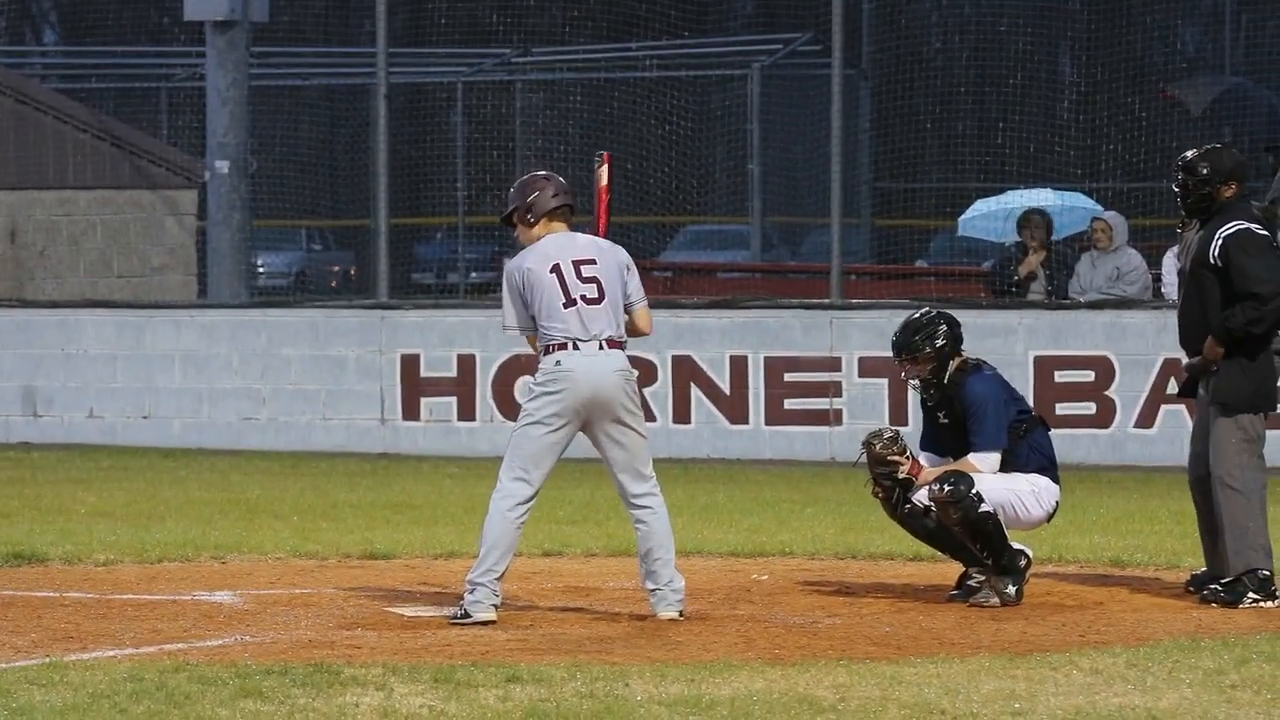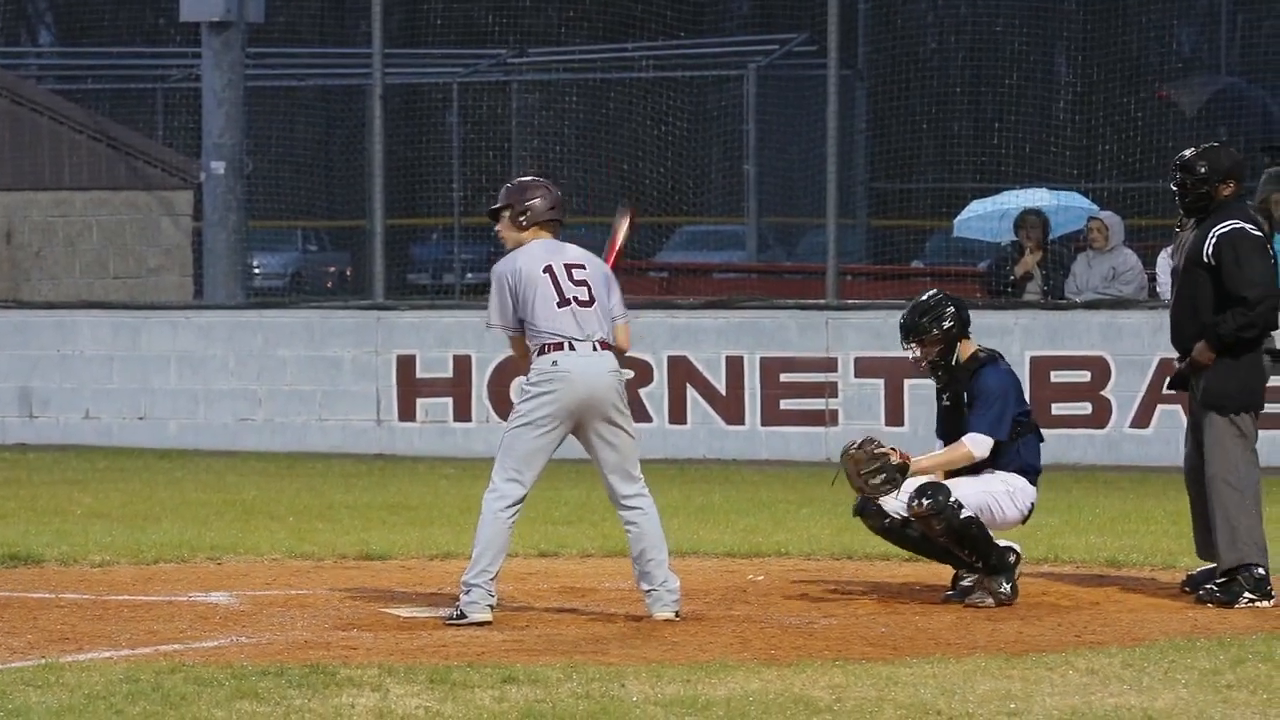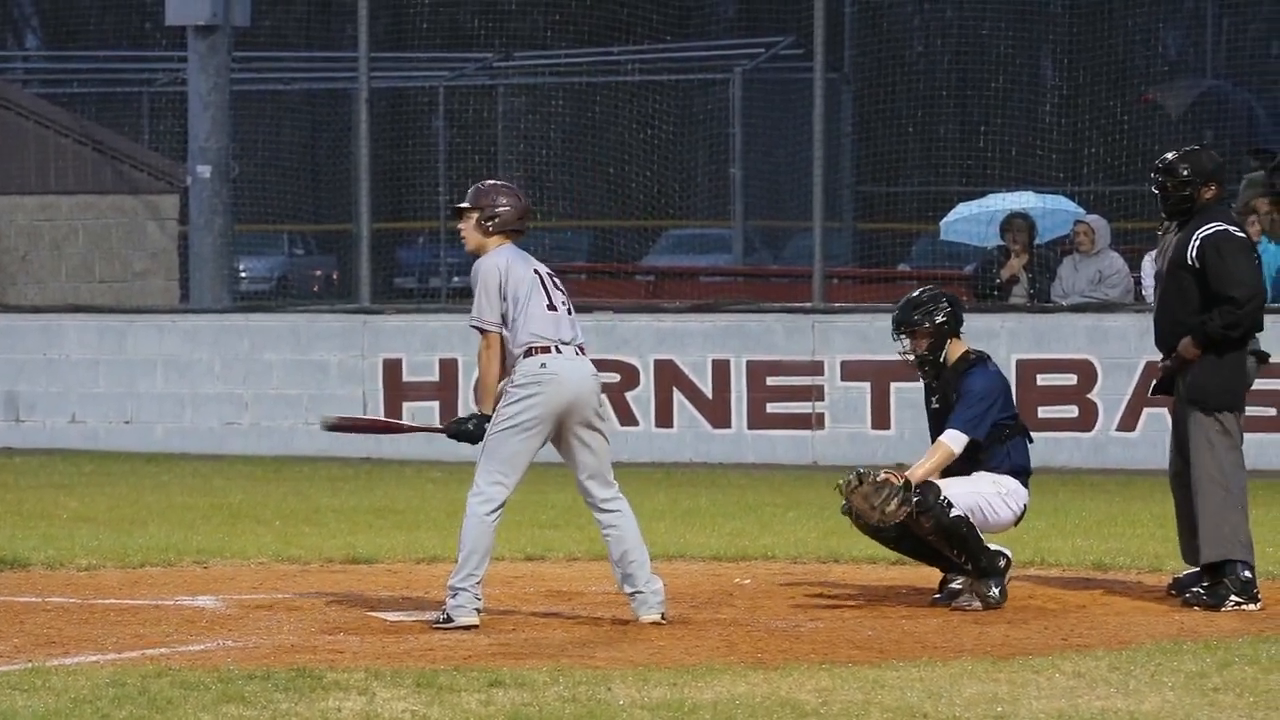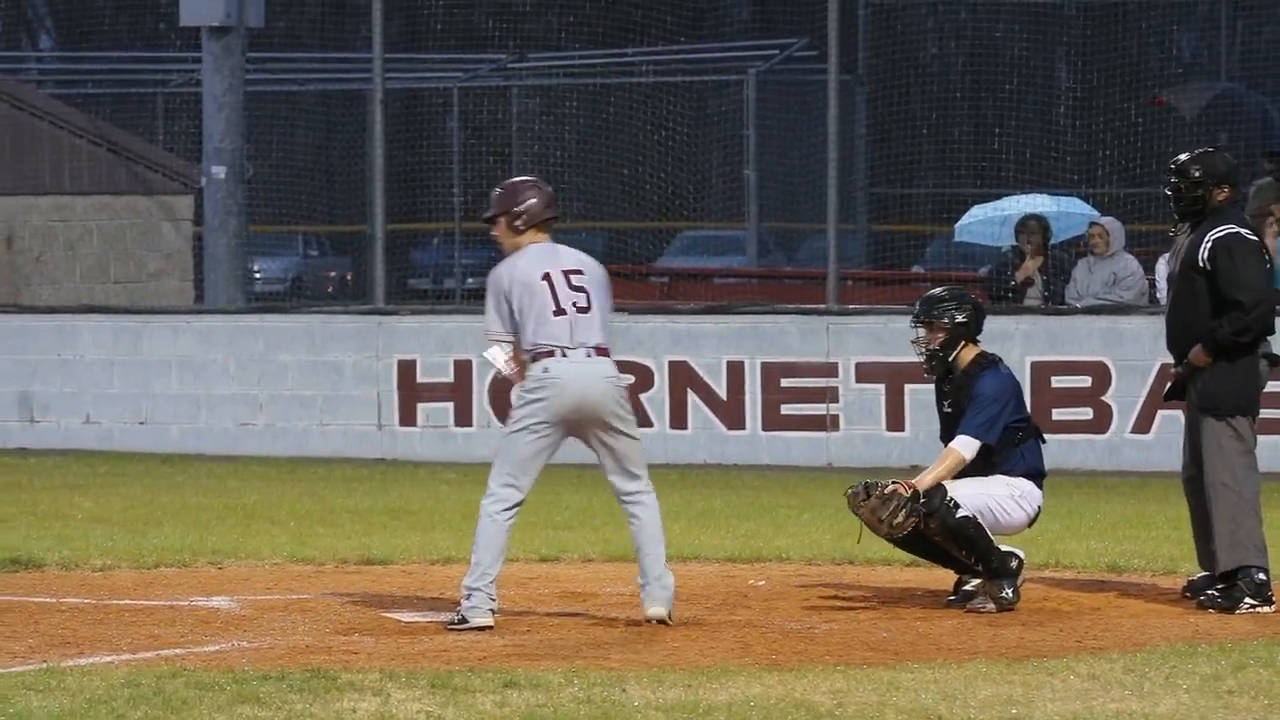
dt=0.5s
person 1, frame 1
left shoulder: (1241, 232)
right shoulder: (1211, 230)
left wrist: (1221, 339)
left hip: (1240, 373)
right hip: (1215, 372)
left knee: (1234, 470)
right knee: (1203, 469)
right ankle: (1227, 565)
person 1, frame 2
left shoulder: (1236, 232)
right shoulder: (1203, 228)
left wrist: (1212, 344)
left hip: (1230, 371)
right hip: (1206, 371)
left knee: (1230, 467)
right knee: (1200, 467)
right ankle: (1225, 564)
person 1, frame 3
left shoulder: (1219, 234)
right shoulder: (1185, 231)
left elbow: (1246, 302)
left wrist: (1197, 341)
left hip: (1215, 369)
right hip: (1191, 371)
left knee: (1214, 468)
right knee: (1185, 470)
left ankle: (1238, 577)
right ankle: (1209, 565)
person 1, frame 4
left shoulder: (1230, 237)
right shoulder: (1196, 233)
left wrist: (1208, 348)
left hip: (1228, 374)
right hip: (1202, 375)
left knee: (1229, 472)
right knee: (1198, 473)
right ankle: (1221, 569)
person 2, frame 1
left shoulder: (521, 265)
right shoulder: (613, 252)
left elbow: (535, 340)
right elbow: (643, 325)
left hip: (562, 373)
right hip: (615, 370)
left knee: (513, 490)
right knee: (642, 489)
left ankle: (482, 599)
right ankle: (668, 597)
person 2, frame 2
left shoulder: (510, 266)
right shoulder: (595, 263)
left elbow: (519, 347)
right elbow: (622, 342)
left hip: (554, 373)
right hip: (606, 373)
left knee: (504, 492)
right knee: (632, 492)
left ankle: (476, 600)
right ankle: (663, 598)
person 2, frame 3
left shoulder: (491, 264)
right shoulder: (537, 267)
left elbow: (492, 347)
left wrist: (484, 414)
right wrist: (497, 411)
left hip: (540, 377)
right hip: (584, 375)
left knee: (486, 495)
right knee: (606, 494)
left ankle: (464, 605)
right ankle: (648, 601)
person 2, frame 4
left shoulder: (506, 273)
right shoulder: (589, 264)
left elbow: (516, 354)
left wrist: (525, 392)
left hip: (549, 380)
right hip: (604, 376)
left knee: (501, 498)
right knee: (636, 491)
left ankle: (478, 605)
right ankle: (657, 598)
person 3, frame 1
left shoulder: (980, 385)
right shoulder: (935, 389)
left elbow: (986, 462)
right elbow: (932, 459)
left wrist: (921, 475)
right wrist: (900, 471)
left hip: (1032, 488)
right hip: (986, 489)
left knee: (951, 488)
right knee: (898, 495)
left ankle: (1010, 567)
right ankle: (981, 566)
person 3, frame 2
left shoulder: (992, 375)
right shoulder: (949, 373)
left elbow: (977, 448)
left wrist: (911, 466)
right wrist: (926, 472)
left hip: (1009, 486)
right hip: (968, 483)
left knee: (930, 501)
right knee: (873, 506)
left ankle: (1000, 566)
right ankle: (972, 567)
person 3, frame 3
left shoulder: (981, 377)
right shoulder: (937, 374)
left elbow: (953, 444)
left wrist: (906, 481)
right wrist: (910, 481)
left hip: (1001, 489)
right hip: (961, 483)
left knee: (922, 500)
left ankle: (990, 570)
right ankle: (961, 569)
person 3, frame 4
left shoulder: (992, 380)
right shoulder: (946, 376)
left elbow: (964, 450)
right elbow: (952, 452)
left wrist: (916, 487)
right wrist: (921, 484)
left hip: (1014, 491)
right hip: (976, 486)
left knee: (932, 503)
left ankle: (1001, 571)
right ankle: (974, 570)
